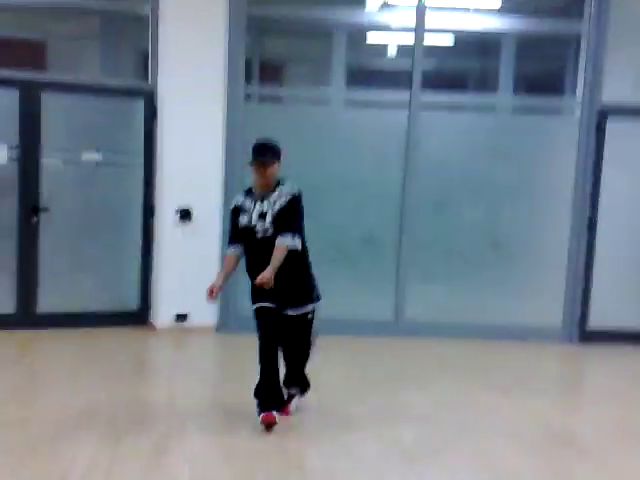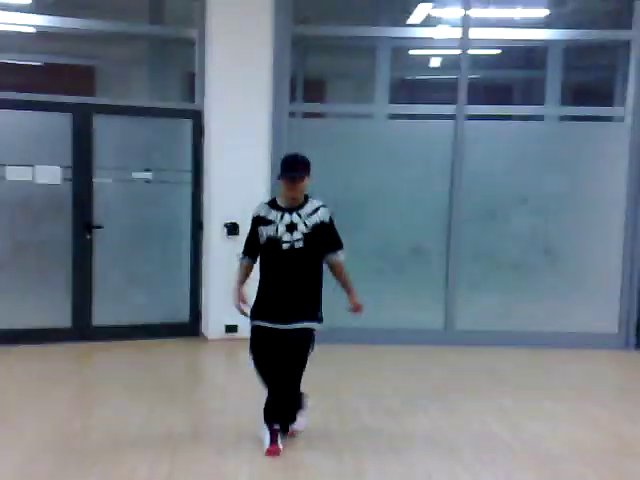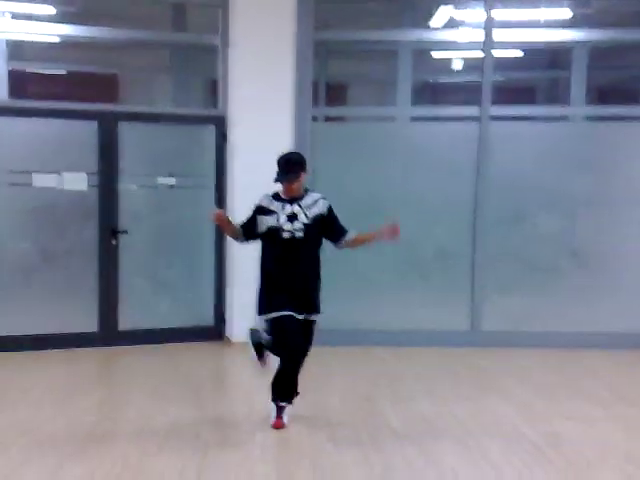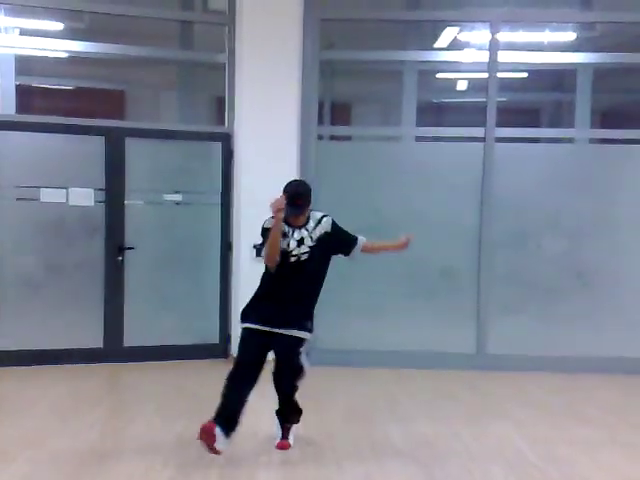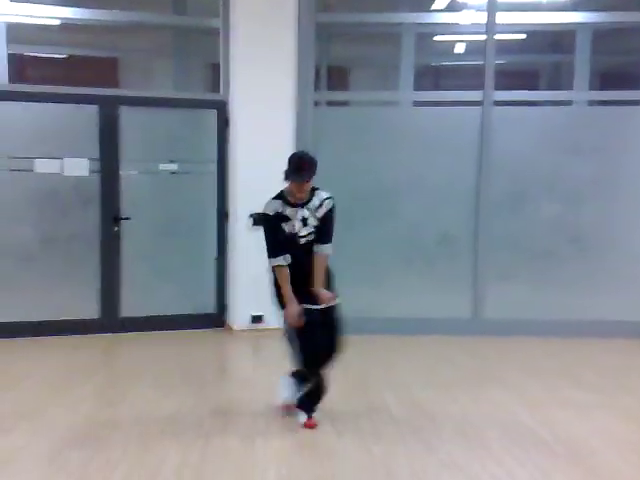
dt=0.5s
person 1, frame 1
left shoulder: (290, 196)
right shoulder: (241, 204)
left elbow: (287, 240)
right elbow: (236, 247)
left wrist: (271, 271)
right wrist: (220, 281)
left hip: (295, 286)
right hip: (264, 292)
left knee: (298, 346)
right knee: (269, 345)
left ankle: (294, 388)
right ankle: (269, 405)
person 1, frame 2
left shoulder: (319, 213)
right shoulder: (264, 213)
left elbow: (333, 257)
right elbow: (249, 256)
left wrist: (350, 292)
right wrist: (238, 287)
left hip: (304, 306)
right hip: (268, 305)
left knee: (291, 368)
right knee: (264, 360)
left ankle: (275, 425)
right ankle: (293, 407)
person 1, frame 3
left shoulder: (319, 204)
right shoulder: (266, 205)
left elbow: (343, 238)
right elbow: (242, 235)
left wrist: (380, 235)
right wrist: (224, 224)
left hip: (306, 294)
right hip: (276, 294)
left knee: (296, 353)
right knee: (286, 346)
left ankle: (280, 401)
right ankle: (263, 339)
person 1, frame 4
left shoulder: (324, 224)
right shoulder: (271, 224)
left elbow: (355, 244)
right elbow: (272, 263)
left wrist: (394, 246)
right wrist: (280, 221)
left hip: (295, 317)
right hip: (261, 312)
left knee: (287, 375)
right knee: (245, 368)
left ankle: (287, 424)
right ankle: (220, 427)
person 1, frame 5
left shoulder: (324, 202)
right shoulder: (273, 209)
left elbow: (323, 248)
right elbow: (277, 258)
left wrist: (319, 287)
right wrist: (290, 301)
left hip: (317, 288)
right hip: (293, 293)
left knee: (327, 345)
right knee: (311, 346)
left ankle: (297, 381)
right ankle: (304, 405)
